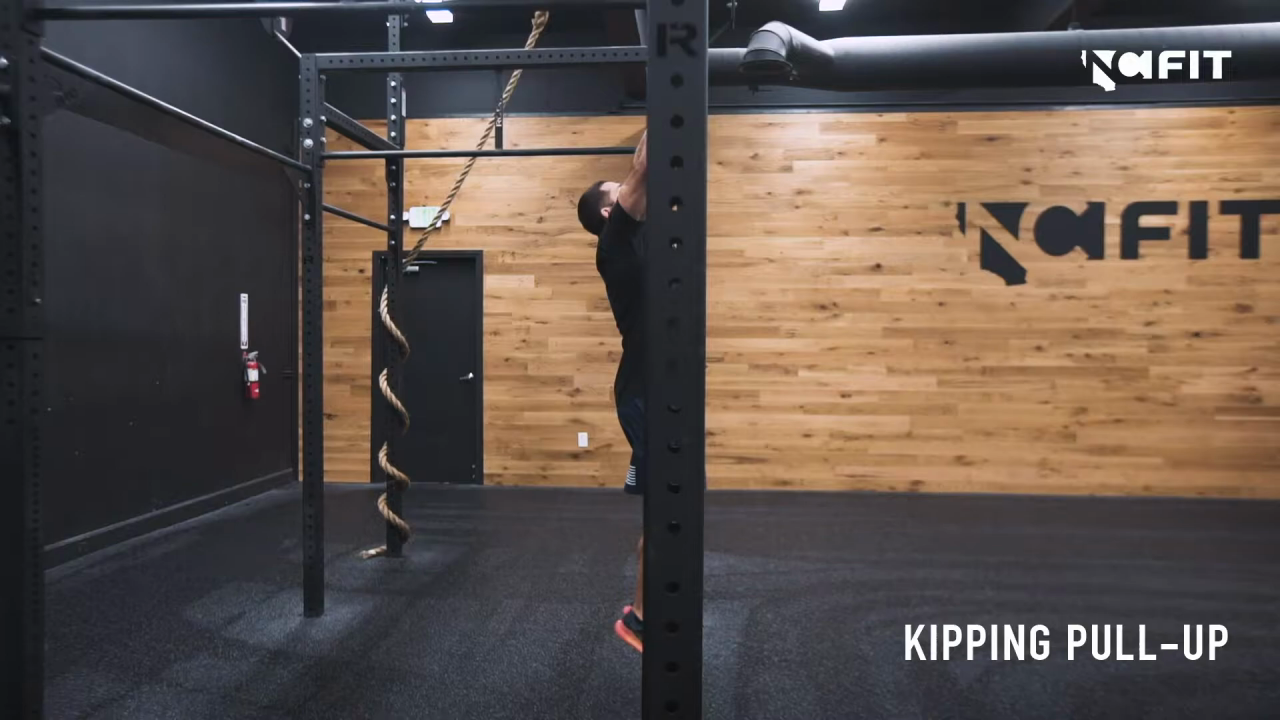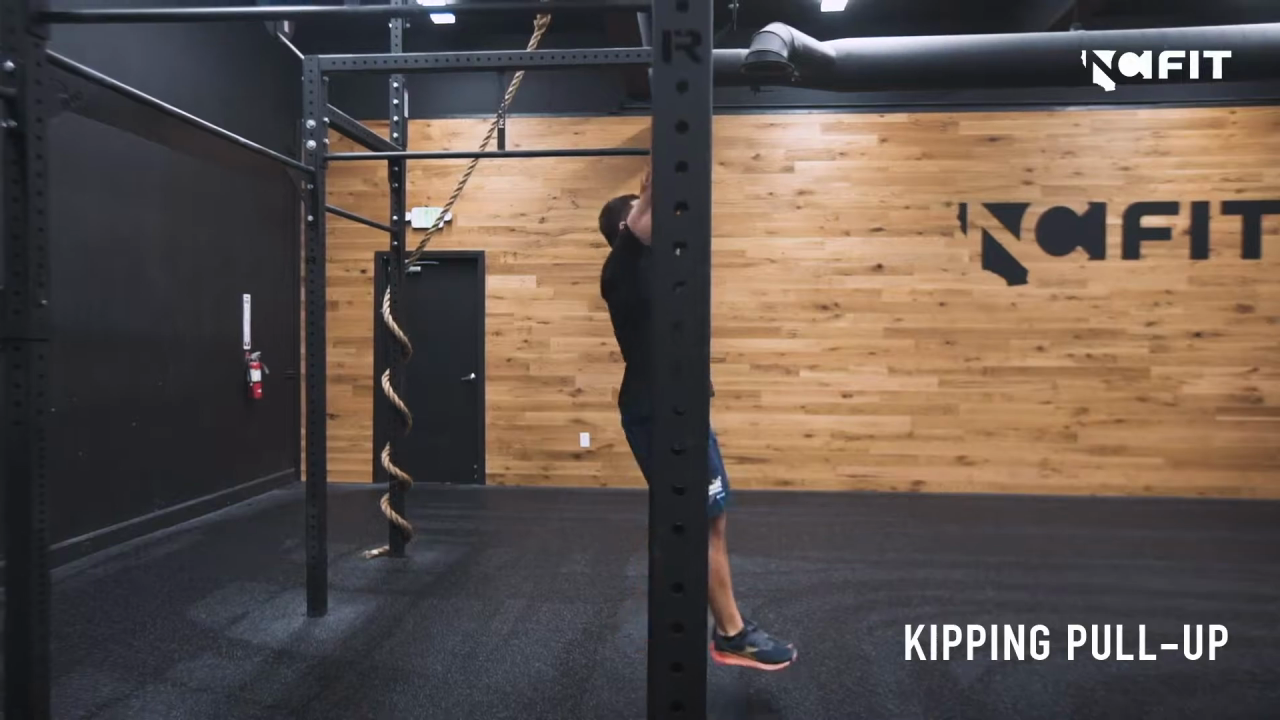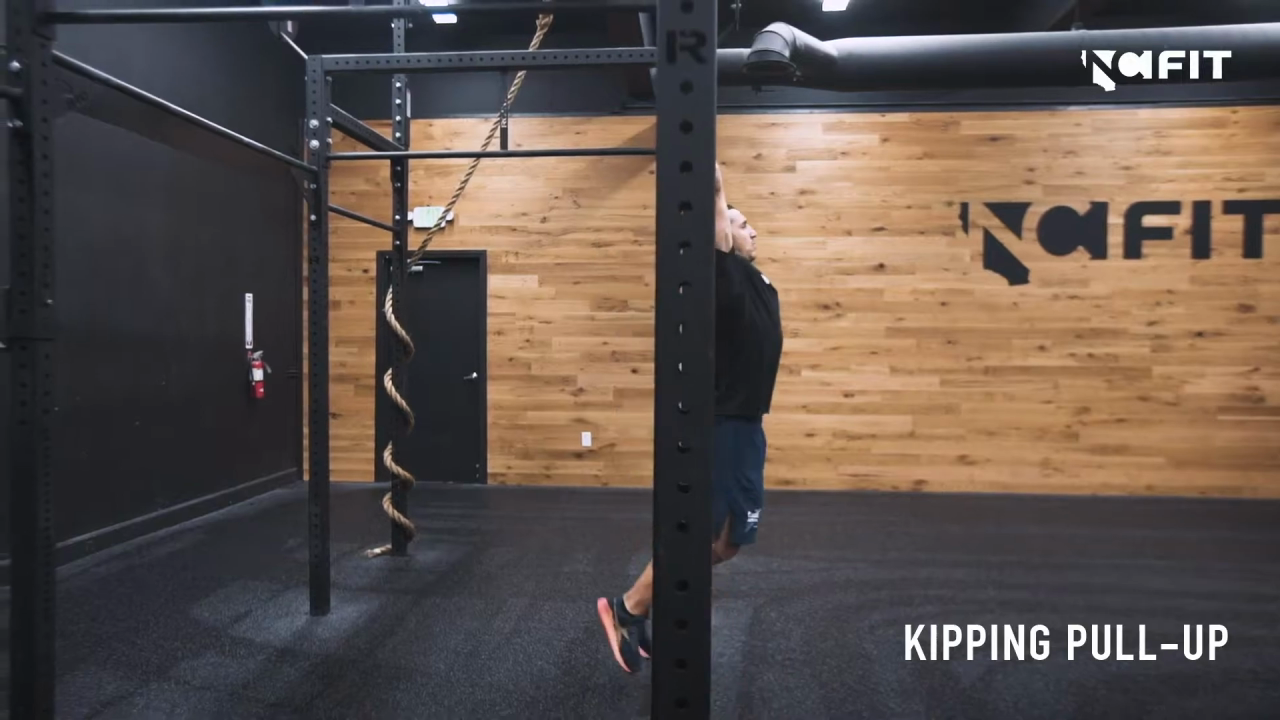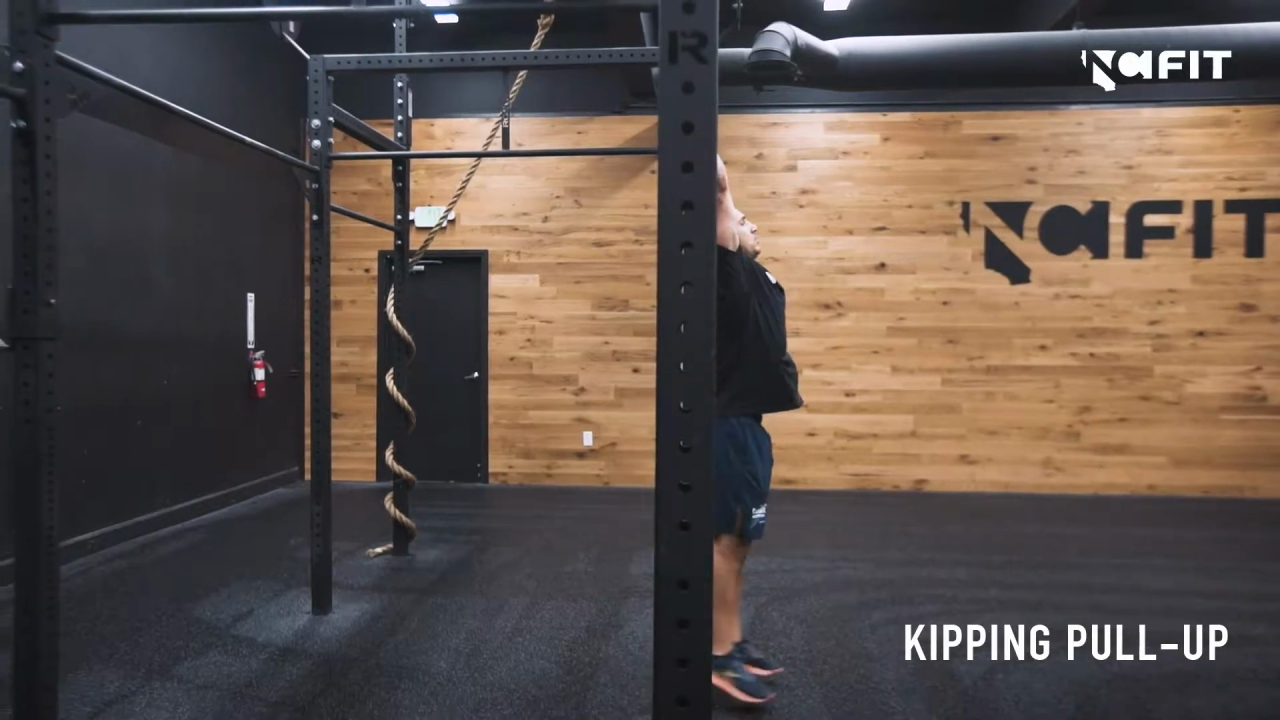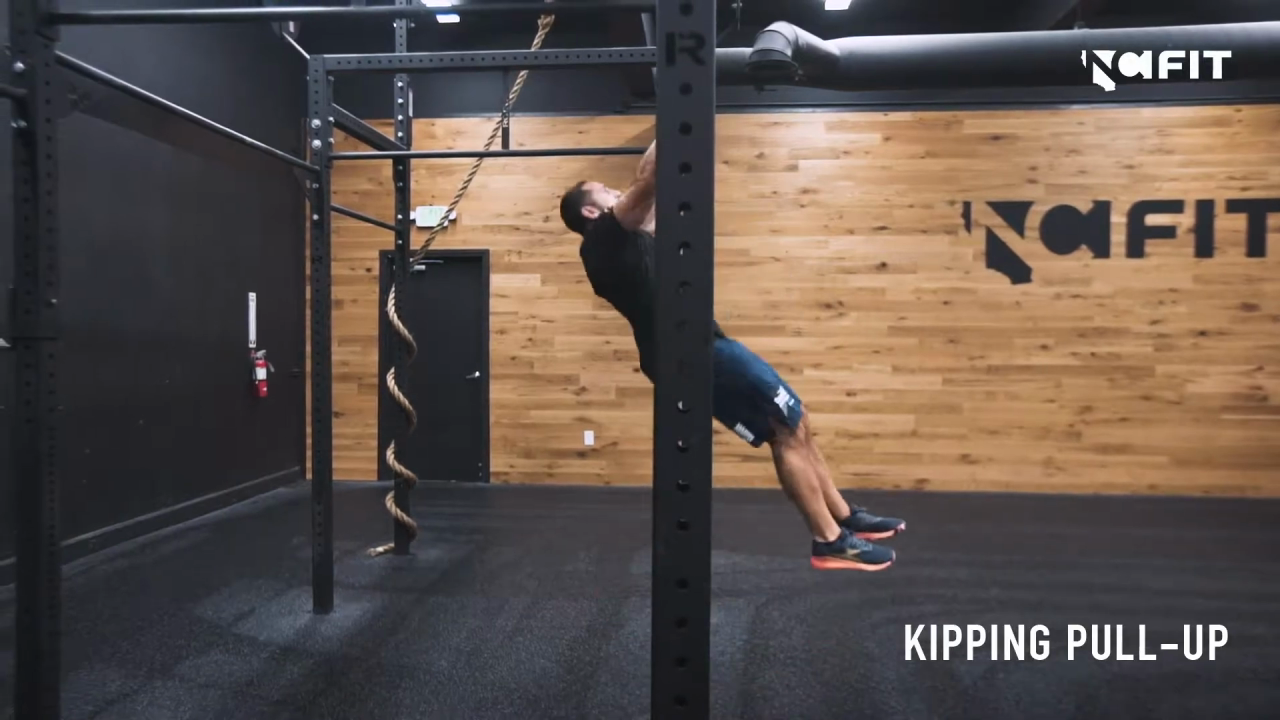
dt=0.3s
person 1, frame 1
left shoulder: (634, 242)
right shoulder: (619, 242)
left elbow: (646, 180)
right elbow: (642, 174)
right hip: (649, 392)
left ankle: (644, 610)
right ankle: (641, 616)
person 1, frame 2
left shoulder: (650, 265)
right shoulder: (626, 265)
right elbow: (652, 197)
right hip: (658, 409)
left knee: (707, 518)
right knee: (706, 520)
left ankle: (705, 628)
right ankle: (733, 633)
person 1, frame 3
left shoulder: (746, 277)
right shoulder: (725, 272)
left elbow: (713, 198)
right elbow: (711, 197)
left hip: (740, 421)
right hip: (726, 422)
left knee: (728, 538)
right knee: (714, 535)
left ankle: (635, 611)
right ankle: (625, 609)
person 1, frame 4
left shoulder: (749, 277)
right shoulder: (729, 271)
left elbow: (722, 200)
right elbow: (719, 196)
left hip: (741, 417)
right hip: (728, 419)
left knee: (739, 534)
right knee: (732, 536)
left ankle: (731, 642)
right ankle: (721, 654)
person 1, frame 5
left shoulder: (616, 239)
right shoulder: (606, 238)
right elbow: (641, 187)
left knee: (792, 426)
right knee: (792, 431)
left ankle: (844, 515)
right ankle: (831, 538)
